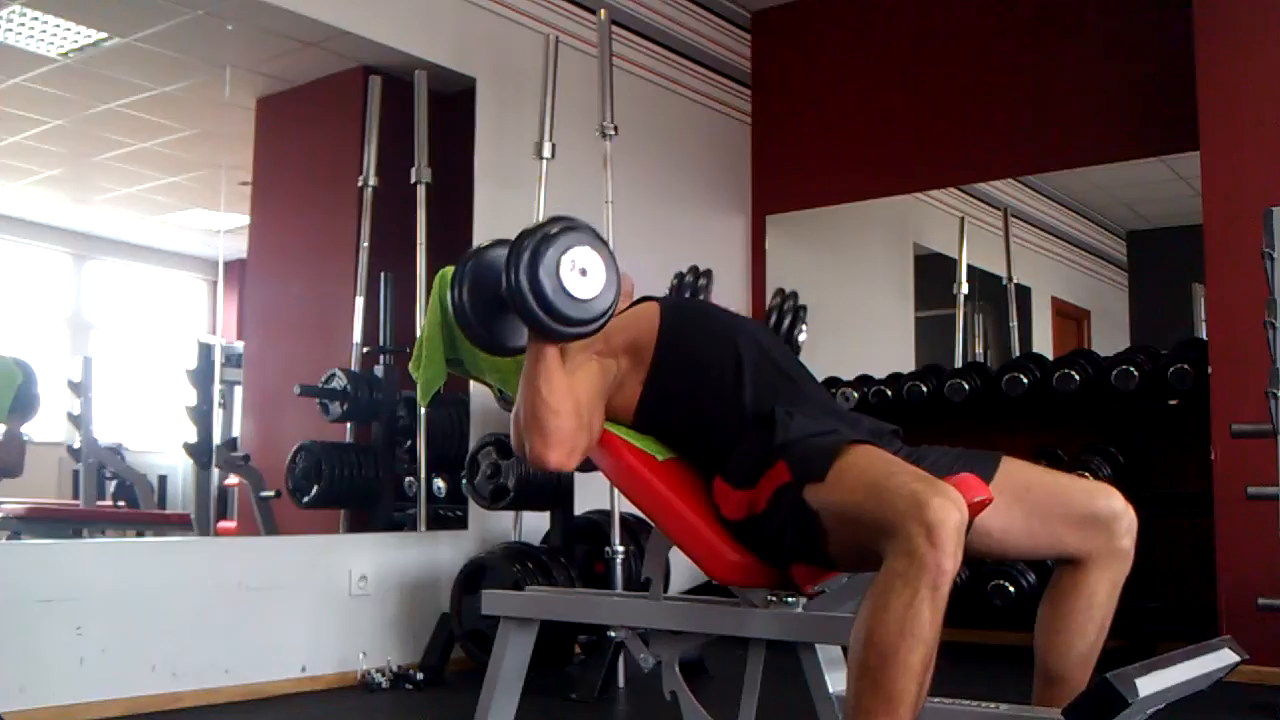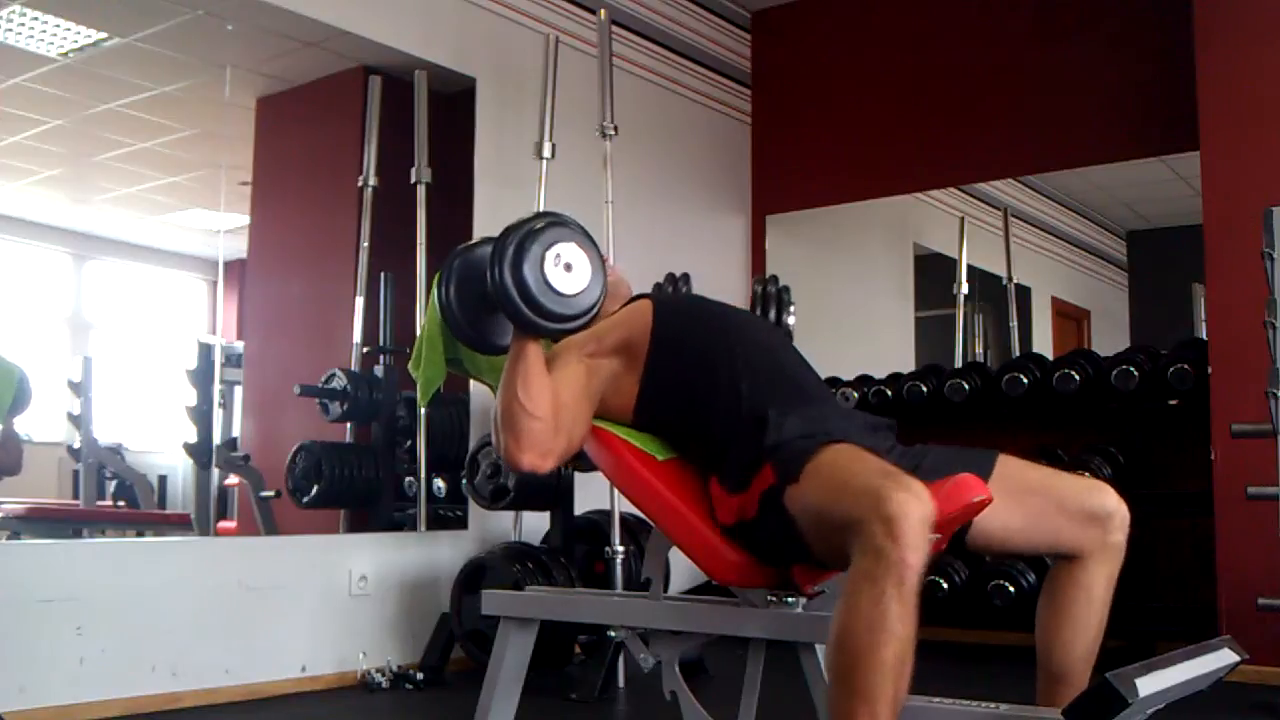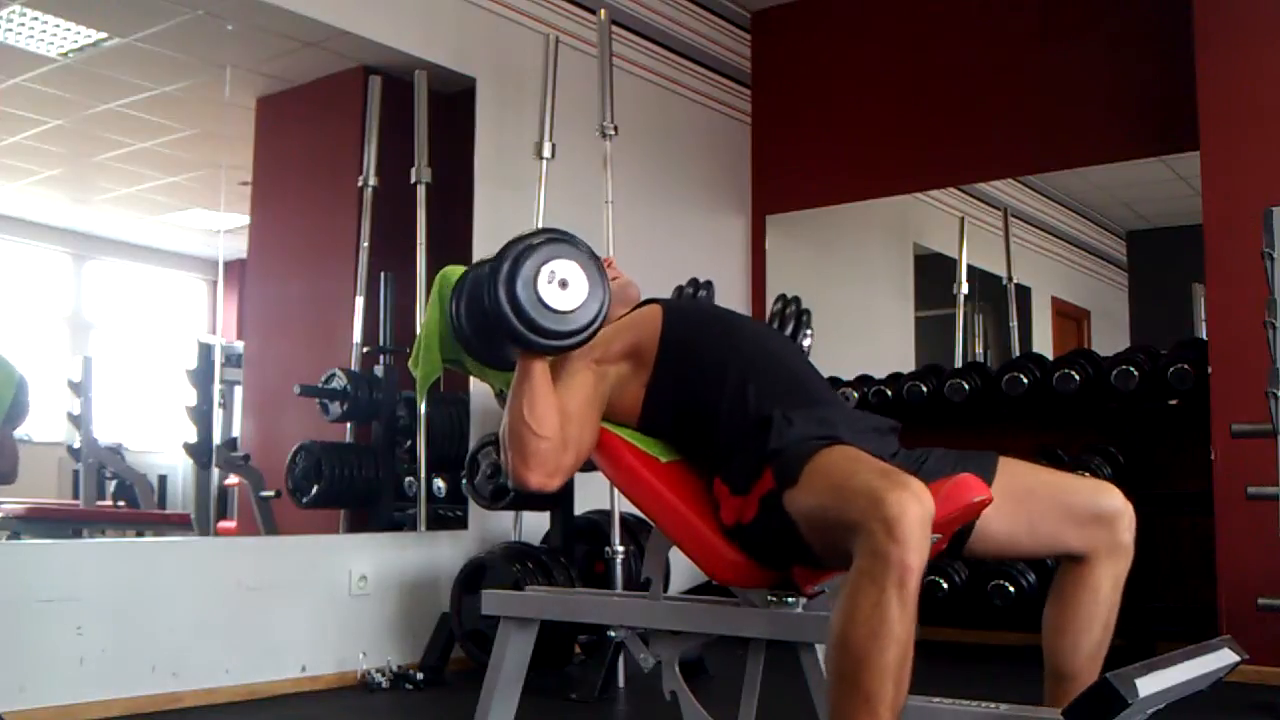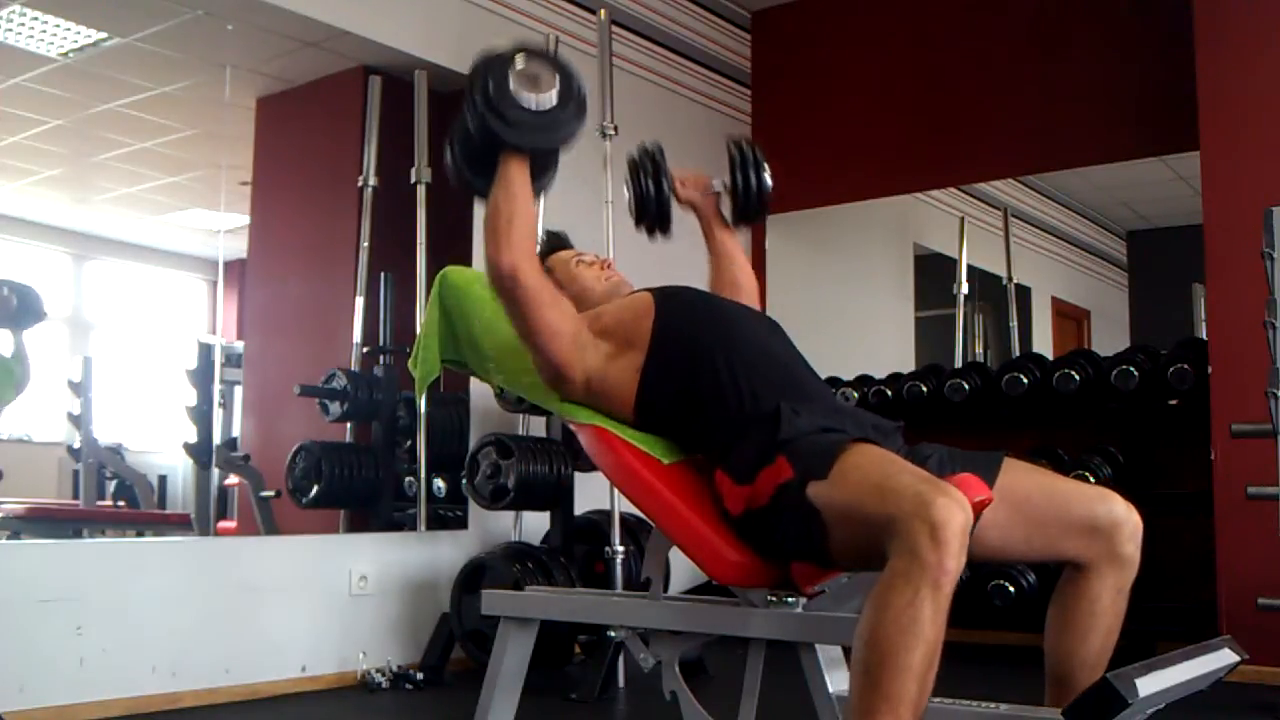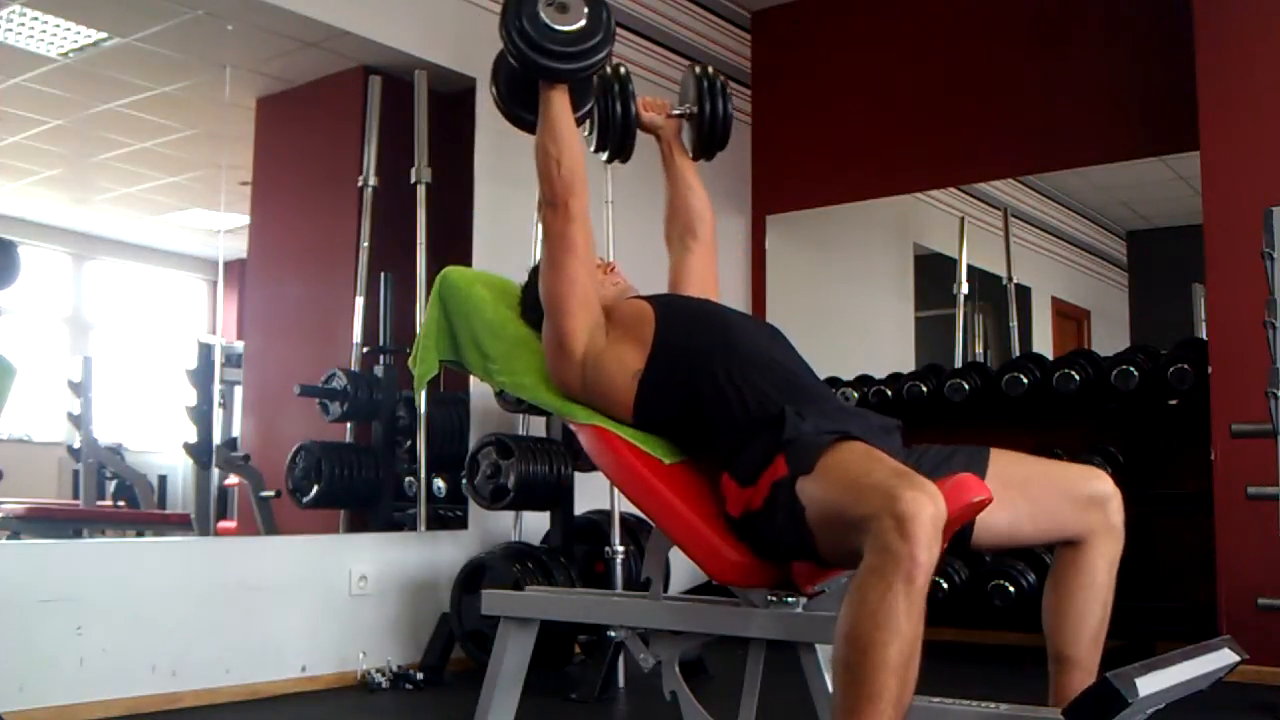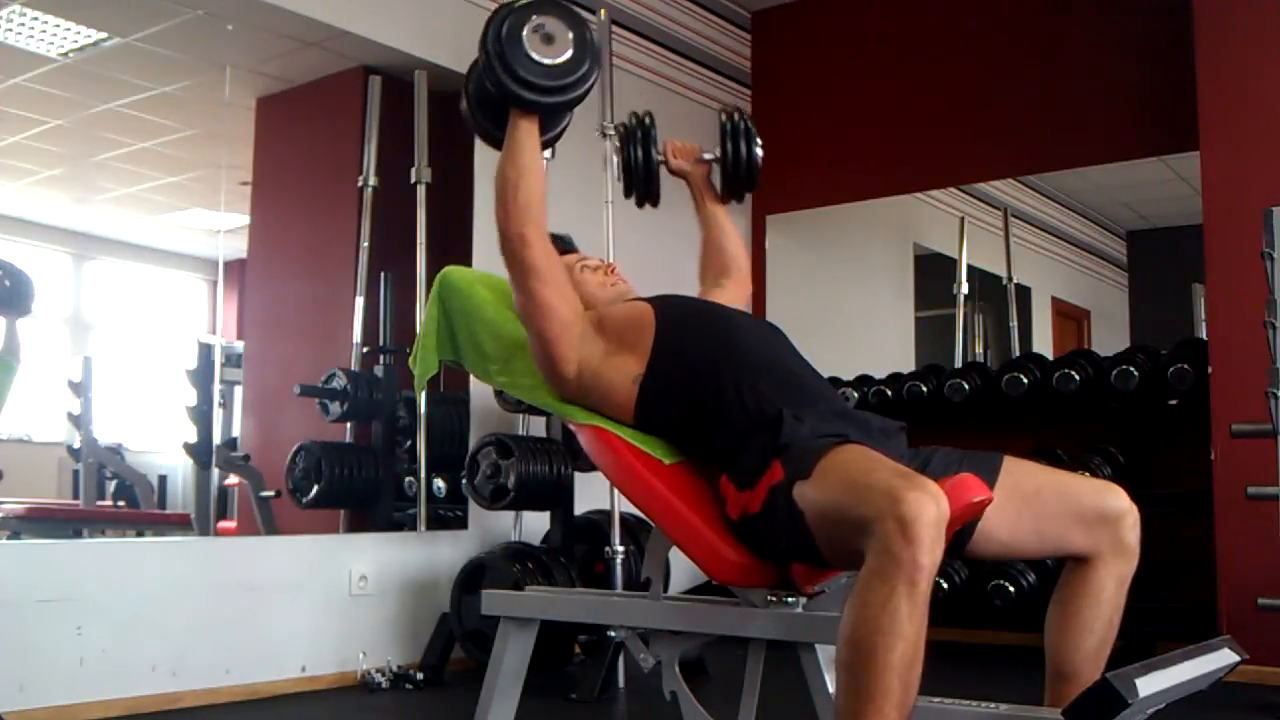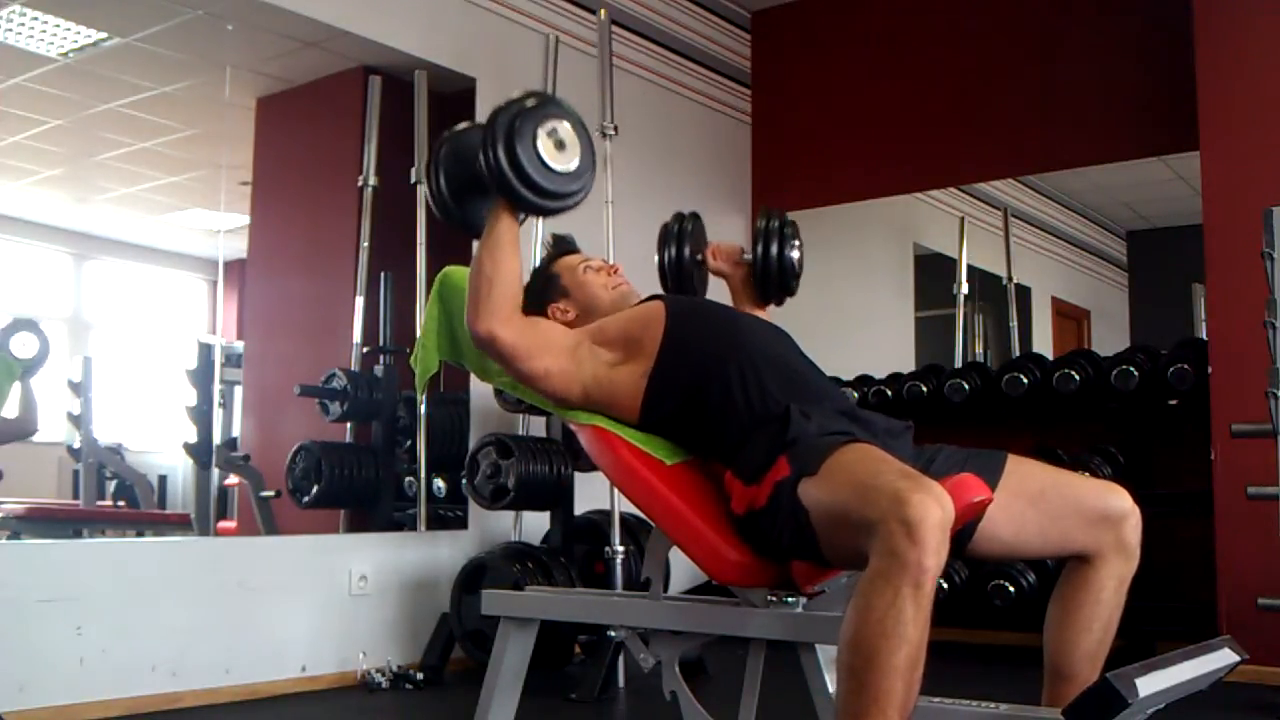
dt=0.7s
person 1, frame 1
left shoulder: (660, 325)
right shoulder: (594, 343)
right elbow: (554, 449)
left wrist: (746, 331)
left hip: (856, 439)
right hip: (780, 457)
left knee: (1106, 520)
right knee: (931, 523)
person 1, frame 2
left shoulder: (664, 320)
right shoulder: (590, 347)
right elbow: (531, 450)
left wrist: (754, 334)
left hip: (861, 446)
right hip: (778, 454)
left knee: (1100, 517)
right knee: (899, 514)
person 1, frame 3
left shoulder: (671, 330)
right shoulder: (595, 354)
right elbow: (537, 468)
left wrist: (773, 356)
right wrist: (534, 343)
left hip: (865, 443)
right hip: (780, 454)
left knee: (1106, 519)
right knee: (895, 516)
person 1, frame 4
left shoulder: (665, 323)
right shoulder: (580, 344)
left elbow: (743, 297)
right elbow: (511, 266)
left wrist: (709, 215)
right wrist: (516, 155)
left hip: (854, 434)
right hip: (778, 455)
left knee: (1113, 528)
right knee: (936, 524)
person 1, frame 5
left shoulder: (670, 322)
right shoulder: (582, 343)
left elbow: (693, 235)
right elbow: (564, 205)
left wrist: (670, 140)
right wrist: (555, 88)
left hip: (860, 438)
right hip: (780, 461)
left knee: (1095, 501)
right knee: (909, 515)
person 1, frame 6
left shoulder: (670, 330)
right shoulder: (581, 347)
left elbow: (731, 281)
right elbow: (520, 237)
left wrist: (701, 189)
right wrist: (526, 115)
left hip: (863, 439)
right hip: (779, 460)
left knee: (1111, 518)
right knee: (912, 517)
person 1, frame 7
left shoulder: (673, 335)
right shoulder: (585, 352)
right elbow: (494, 326)
left wrist: (742, 288)
right wrist: (506, 210)
left hip: (865, 433)
right hip: (787, 451)
left knee: (1112, 517)
right knee: (916, 518)
